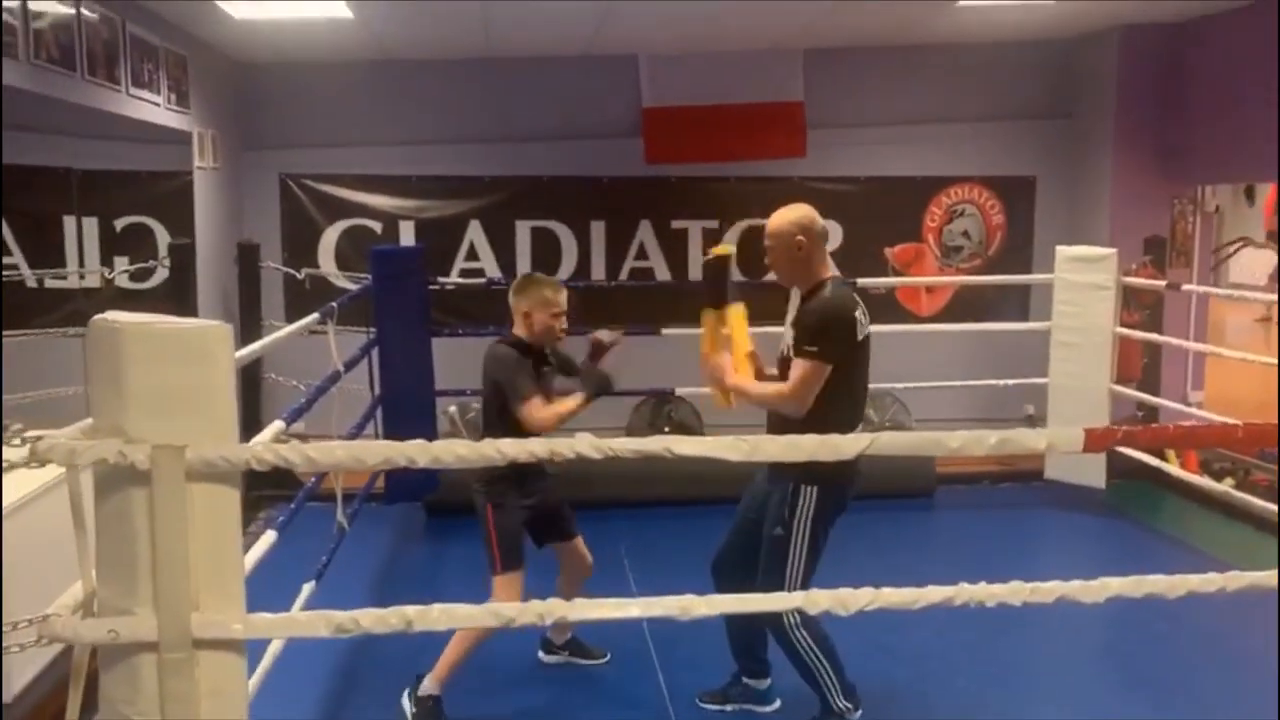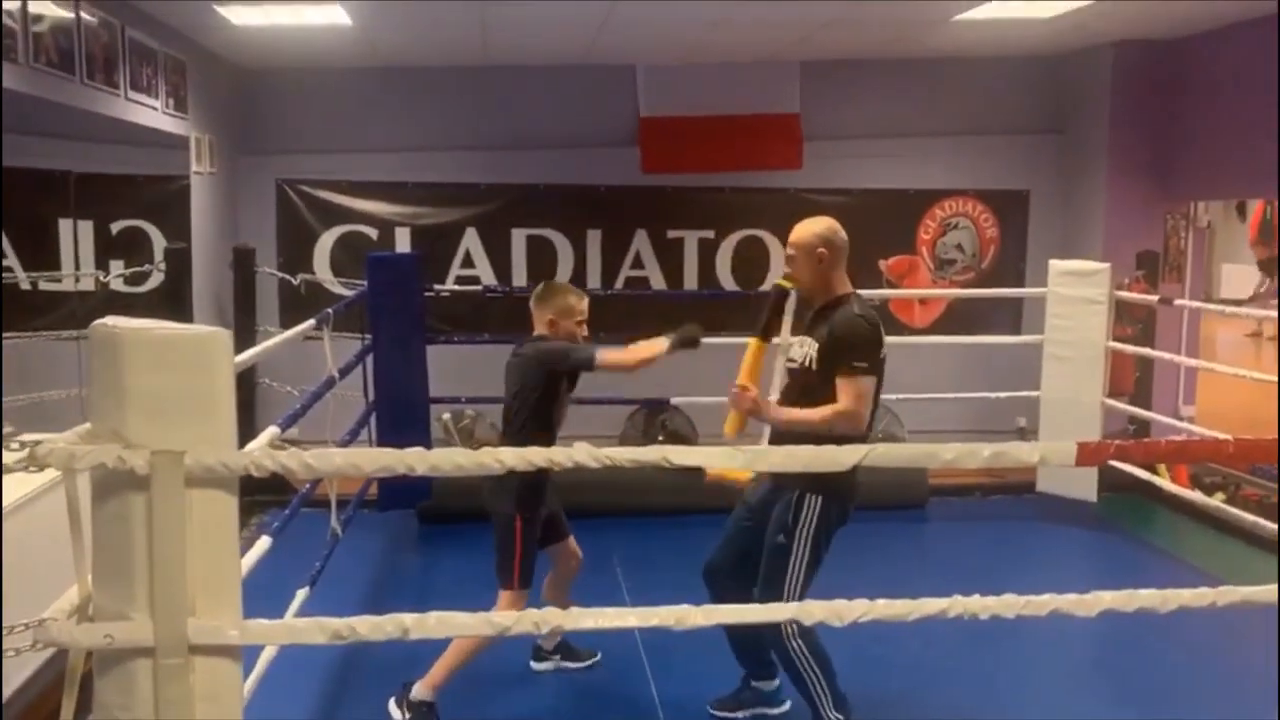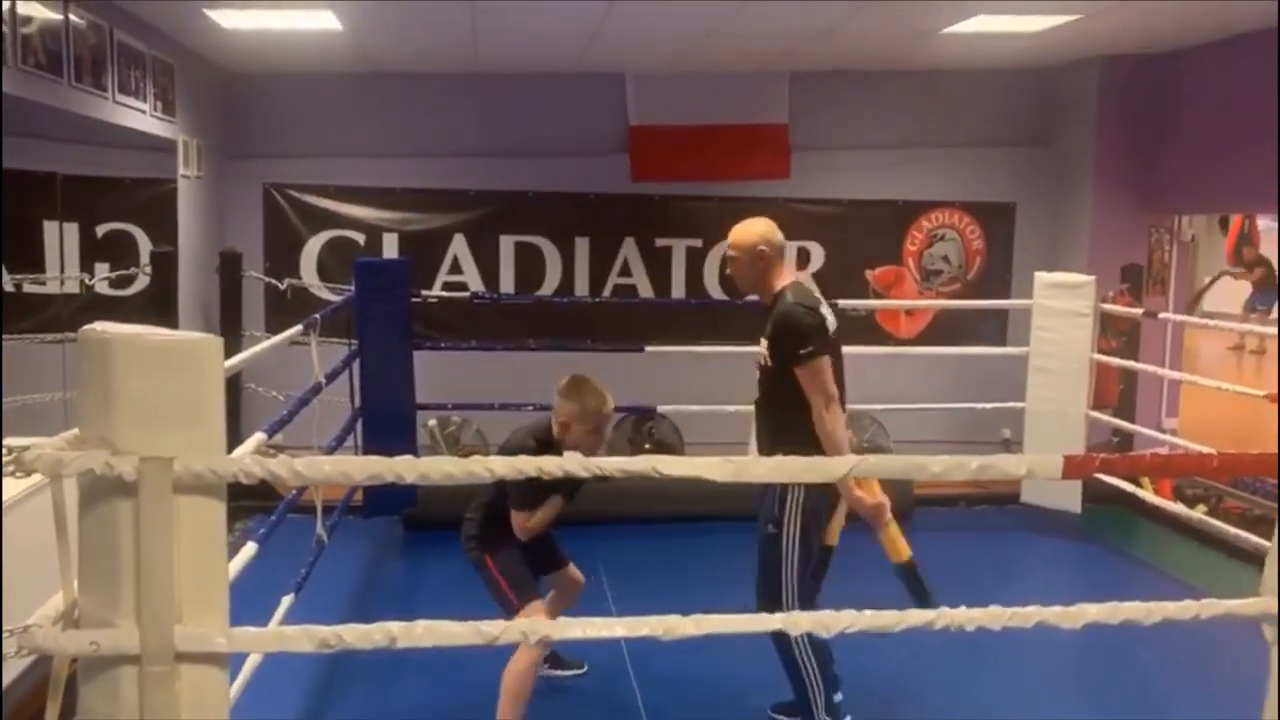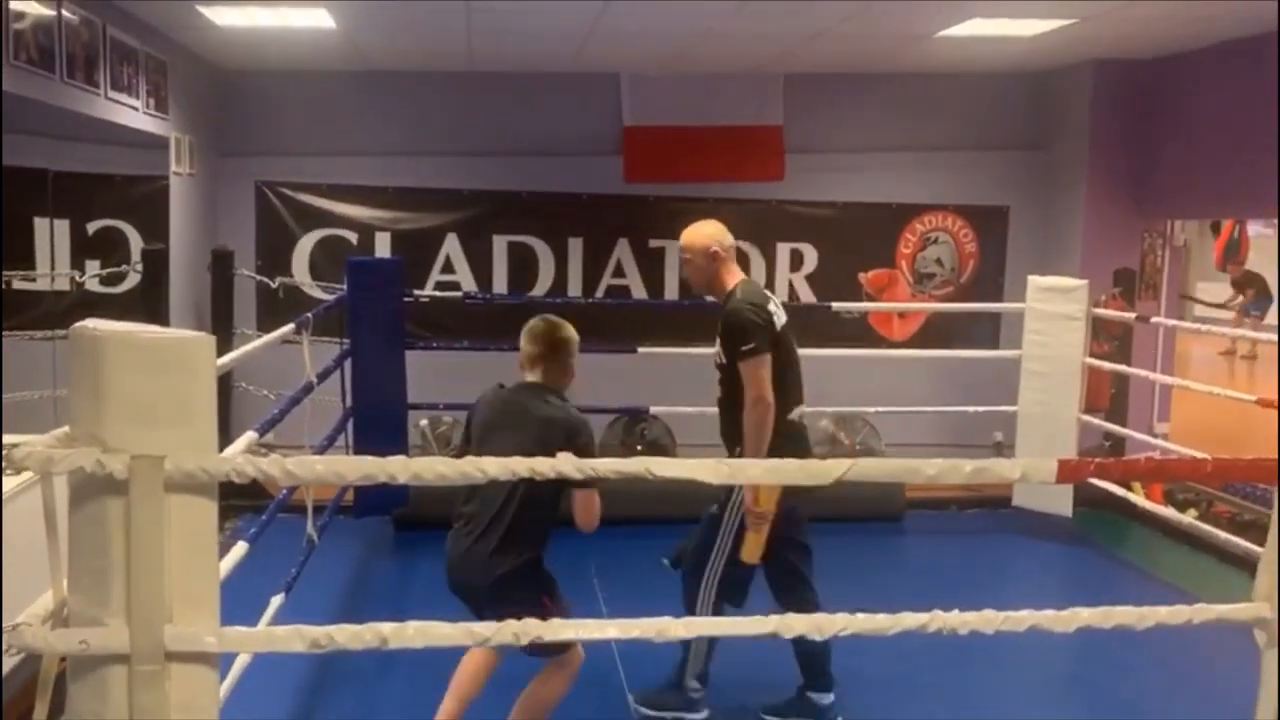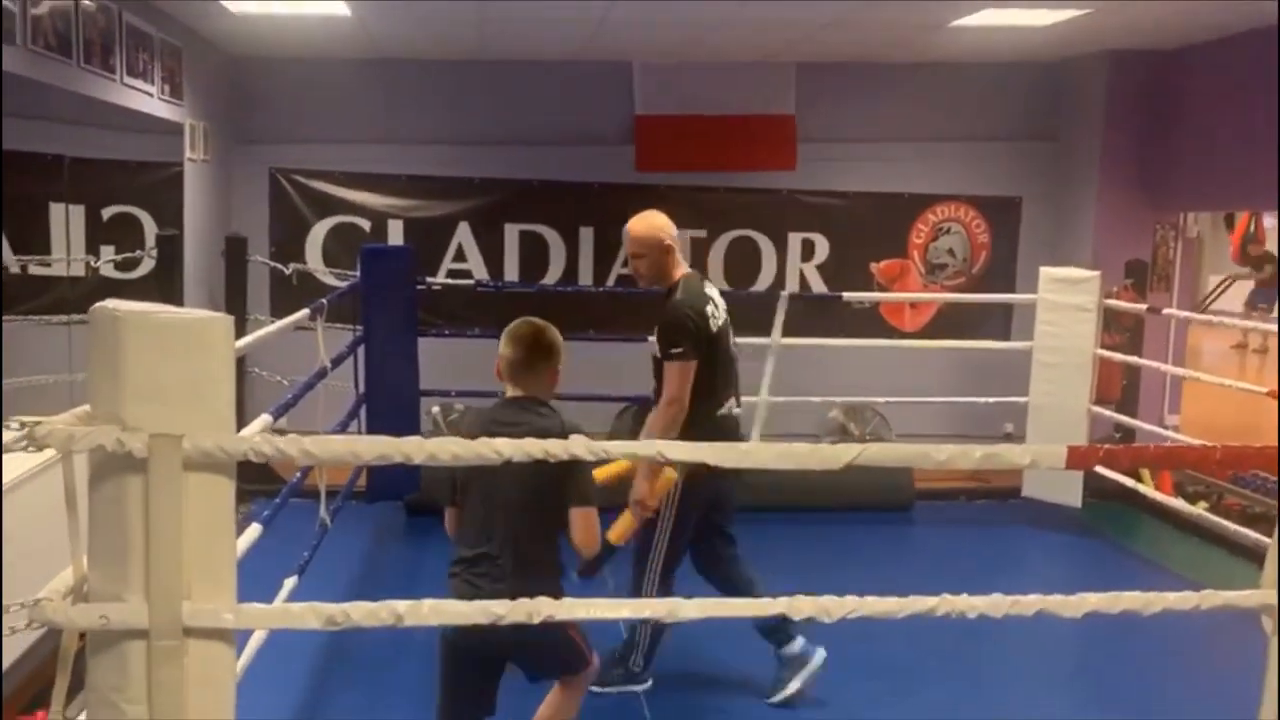
dt=0.3s
person 1, frame 1
left shoulder: (829, 309)
right shoulder: (814, 302)
left elbow: (794, 400)
left wrist: (731, 380)
right wrist: (748, 374)
left hip: (814, 477)
right hip: (786, 470)
left knee: (782, 603)
right knee: (730, 567)
person 1, frame 2
left shoulder: (855, 325)
right shoulder: (819, 316)
left elbow: (851, 417)
left wrist: (768, 413)
right wrist: (765, 407)
left hip: (815, 489)
right hip: (779, 478)
left knee: (778, 611)
right knee: (723, 573)
person 1, frame 3
left shoulder: (793, 315)
right shoulder: (794, 307)
left elbow: (826, 404)
left wrist: (846, 484)
left hip: (802, 476)
left knee: (785, 603)
right knee: (785, 595)
person 1, frame 4
left shoulder: (739, 313)
right shoulder: (758, 301)
left elbow: (760, 402)
left wrist: (752, 481)
left hip: (763, 464)
right hip: (787, 459)
left knee: (704, 577)
right knee: (792, 582)
person 1, frame 5
left shoulder: (681, 310)
right shoulder: (700, 292)
left elbow: (675, 402)
left wrist: (645, 472)
right wrist: (649, 454)
right hip: (715, 445)
left knee: (653, 559)
right knee: (716, 556)
left ankle: (634, 664)
right ankle: (792, 647)
person 2, frame 1
left shoulder: (542, 349)
right shoulder: (503, 359)
left elbow: (573, 380)
right elbow: (543, 422)
left wrist: (596, 354)
right wrist: (588, 390)
left hip: (534, 480)
right hip: (500, 489)
left knee: (579, 563)
right knee: (506, 603)
left ankle: (558, 639)
person 2, frame 2
left shoulder: (531, 355)
right shoulder: (548, 355)
right elbow: (623, 361)
right wrist: (674, 340)
left hip: (530, 483)
right hip: (516, 491)
left knee: (570, 560)
right knee: (511, 611)
left ankle: (548, 646)
person 2, frame 3
left shoulder: (560, 438)
right shoulder: (527, 451)
right elbow: (524, 530)
left wrist: (572, 474)
right wrist: (564, 488)
left hip: (496, 527)
right hip: (491, 539)
left knee: (573, 584)
left ankle: (539, 656)
person 2, frame 4
left shoulder: (487, 404)
right shoulder: (571, 427)
right elbow: (587, 520)
left hip: (462, 555)
right hip: (510, 567)
right knee: (568, 658)
person 2, frame 5
left shoulder: (470, 430)
right shoulder: (566, 440)
left elbow: (452, 525)
right elbow: (587, 543)
left hip: (468, 607)
right knee: (580, 672)
